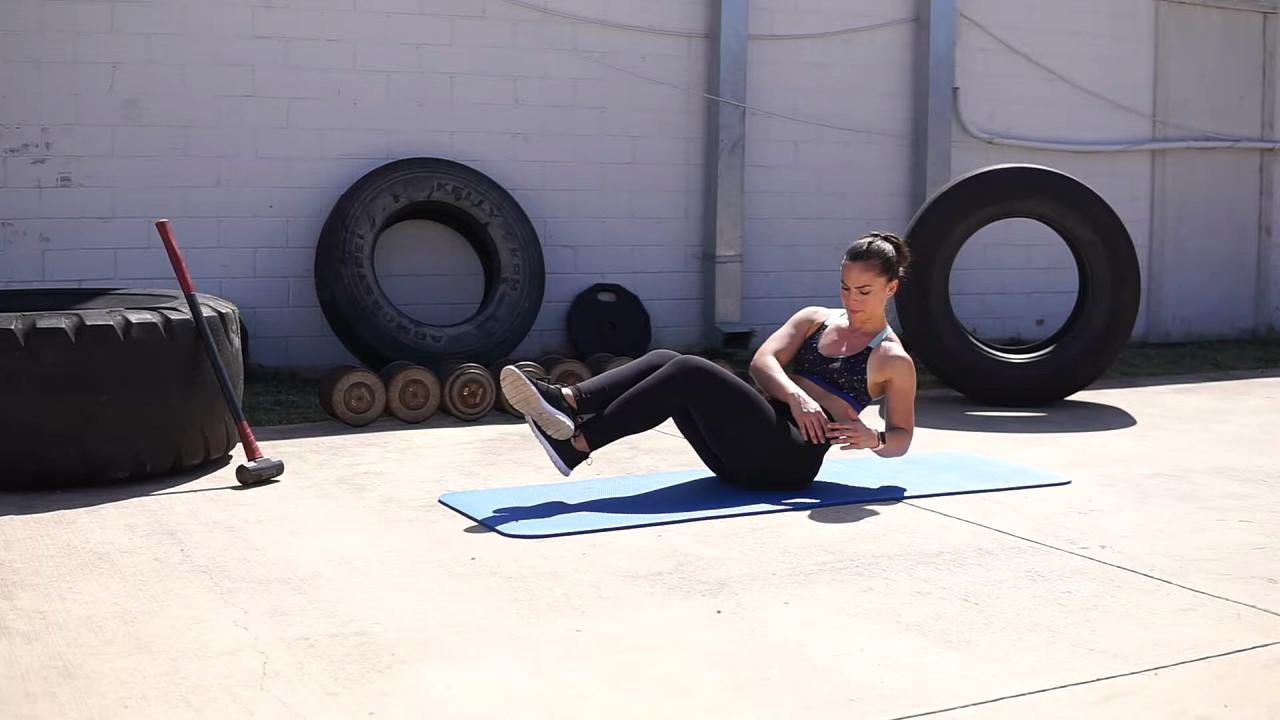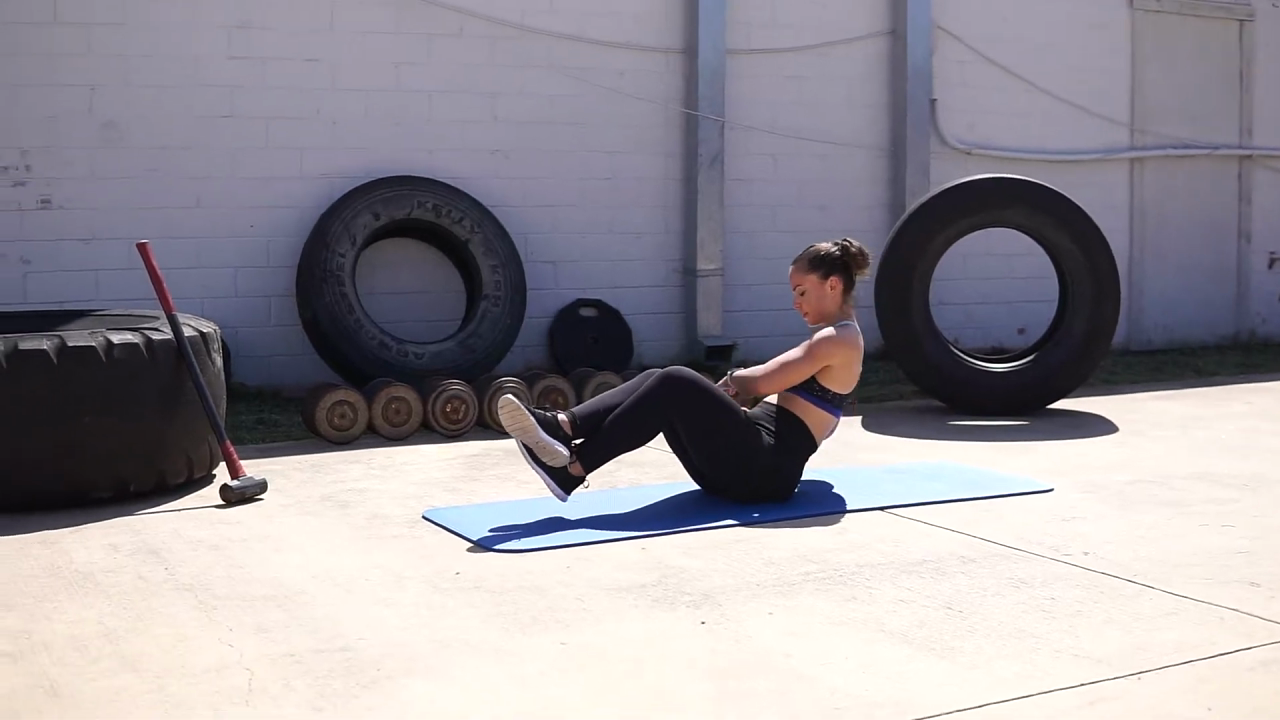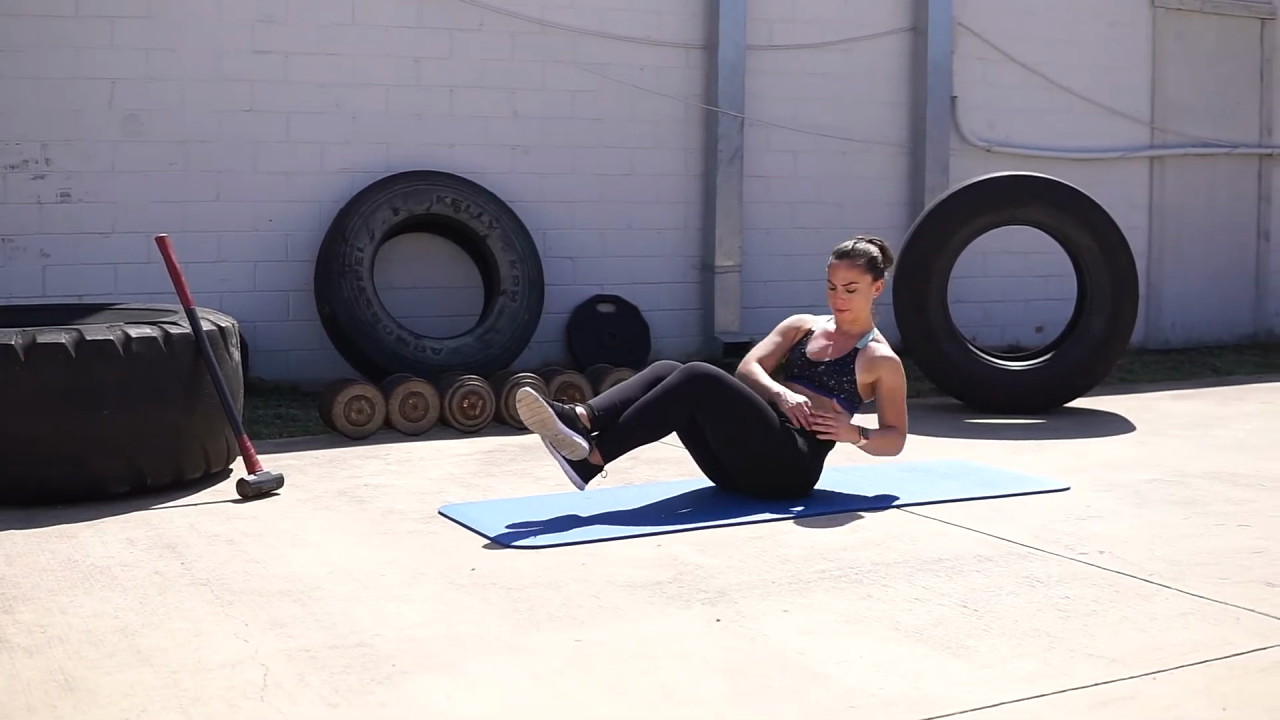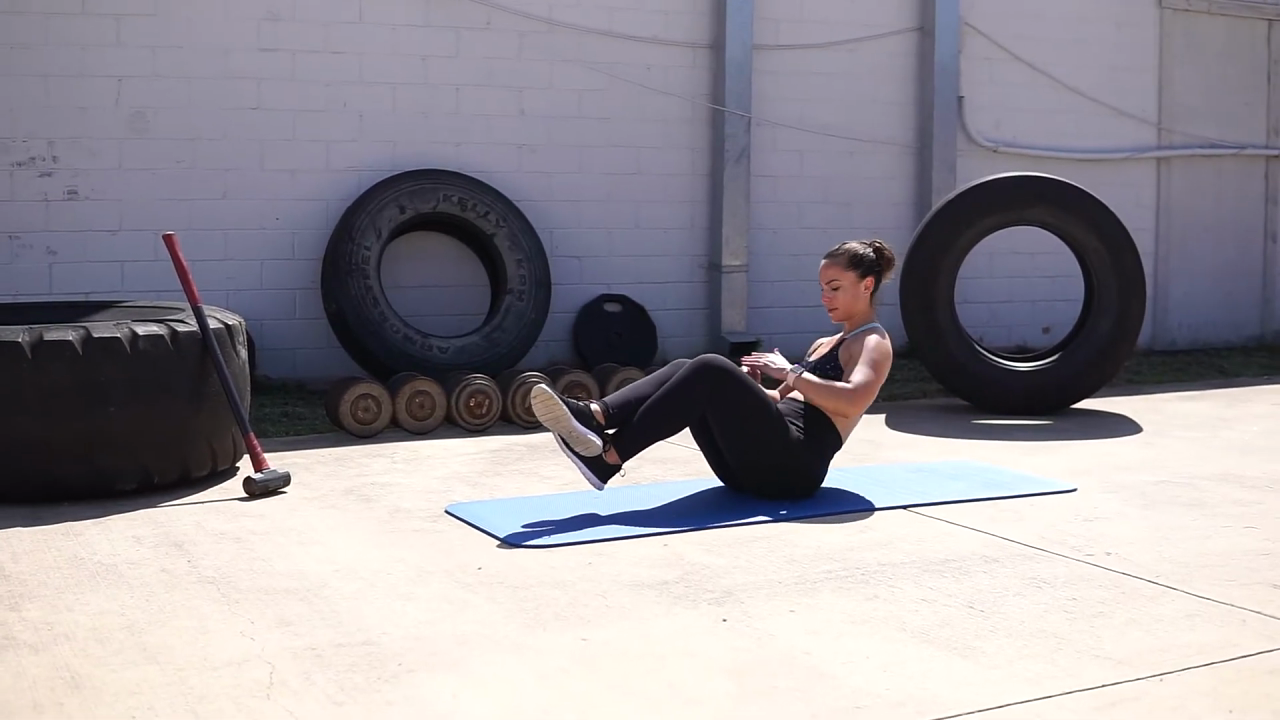
dt=0.7s
person 1, frame 1
left shoulder: (892, 359)
right shoulder: (815, 319)
left elbow: (900, 440)
right elbow: (763, 361)
left wrist: (866, 437)
right wrist: (795, 394)
left hip: (786, 457)
right hip: (744, 452)
left knee: (691, 373)
right knee: (665, 360)
left ankle: (579, 442)
right ankle: (566, 401)
person 1, frame 2
left shoulder: (835, 341)
right shoulder: (839, 343)
left elbow: (760, 382)
left wrist: (736, 380)
left hip: (766, 471)
right hip: (738, 465)
left knee: (675, 382)
right knee: (654, 380)
left ankle: (573, 467)
right ankle: (560, 426)
person 1, frame 3
left shoulder: (881, 360)
right shoulder: (803, 327)
left elbow: (894, 438)
right elbow: (748, 368)
left wrist: (857, 436)
right wrist: (784, 397)
left hip: (788, 465)
right hip: (741, 463)
left knee: (700, 379)
right knee: (667, 372)
left ankle: (593, 456)
right ankle: (579, 420)
person 1, frame 4
left shoulder: (873, 344)
right shoulder: (828, 344)
left elbow: (852, 403)
left wrist: (793, 375)
right wrist: (754, 383)
left hip: (792, 466)
right hip: (752, 467)
left knee: (710, 370)
right knee: (682, 369)
left ankle: (608, 456)
right ankle: (593, 416)
